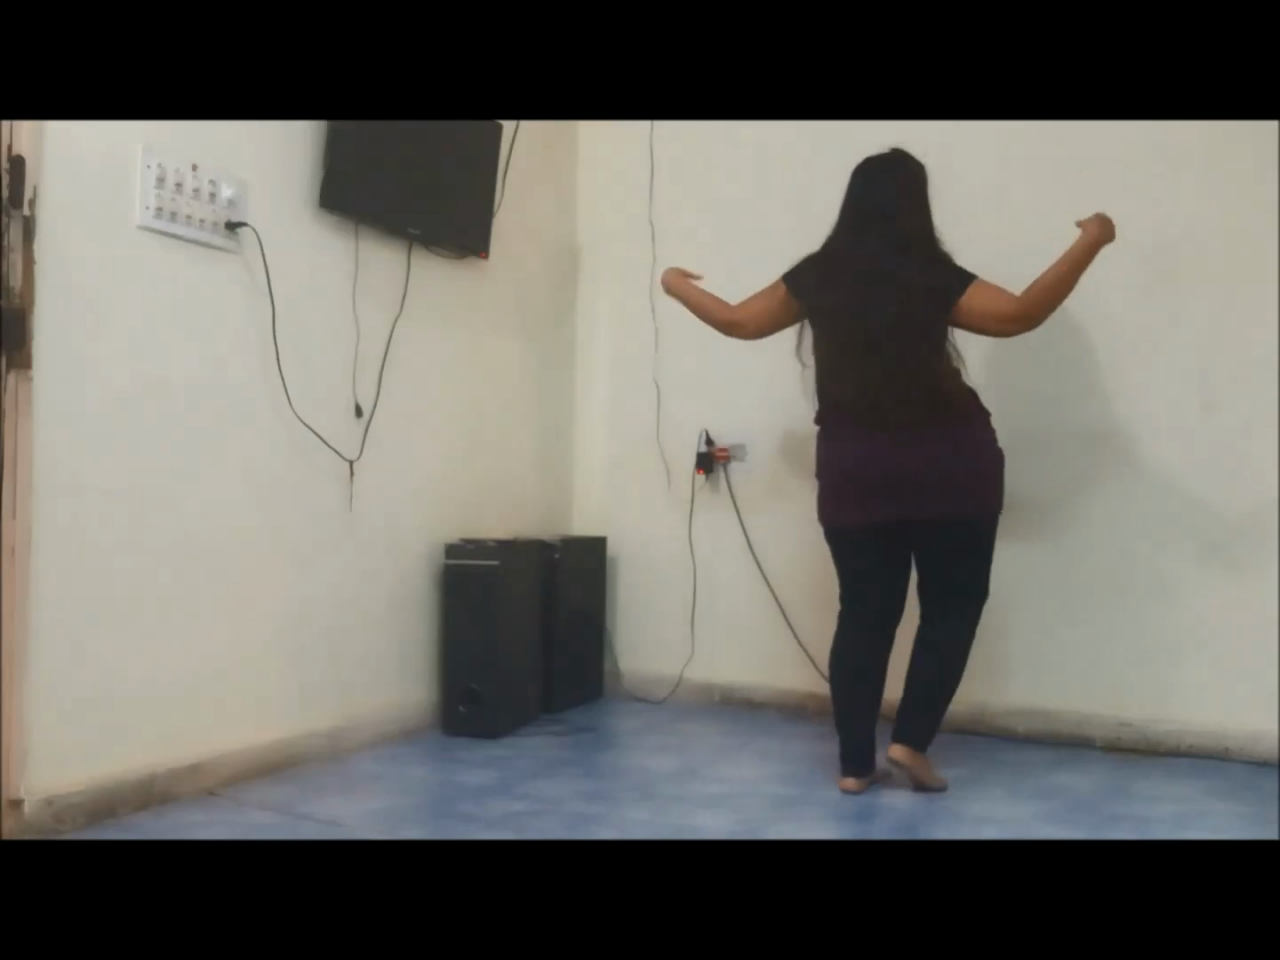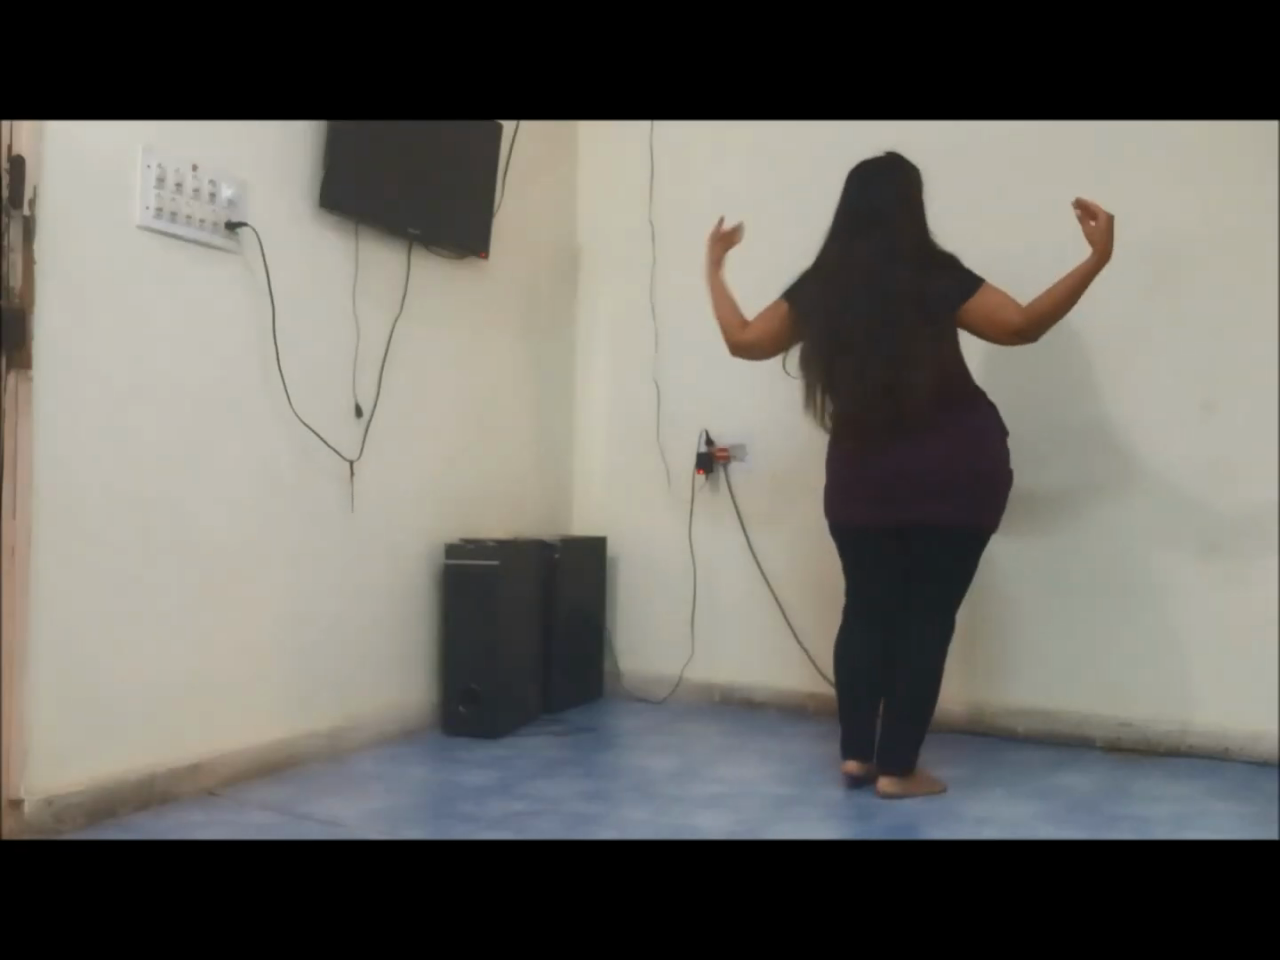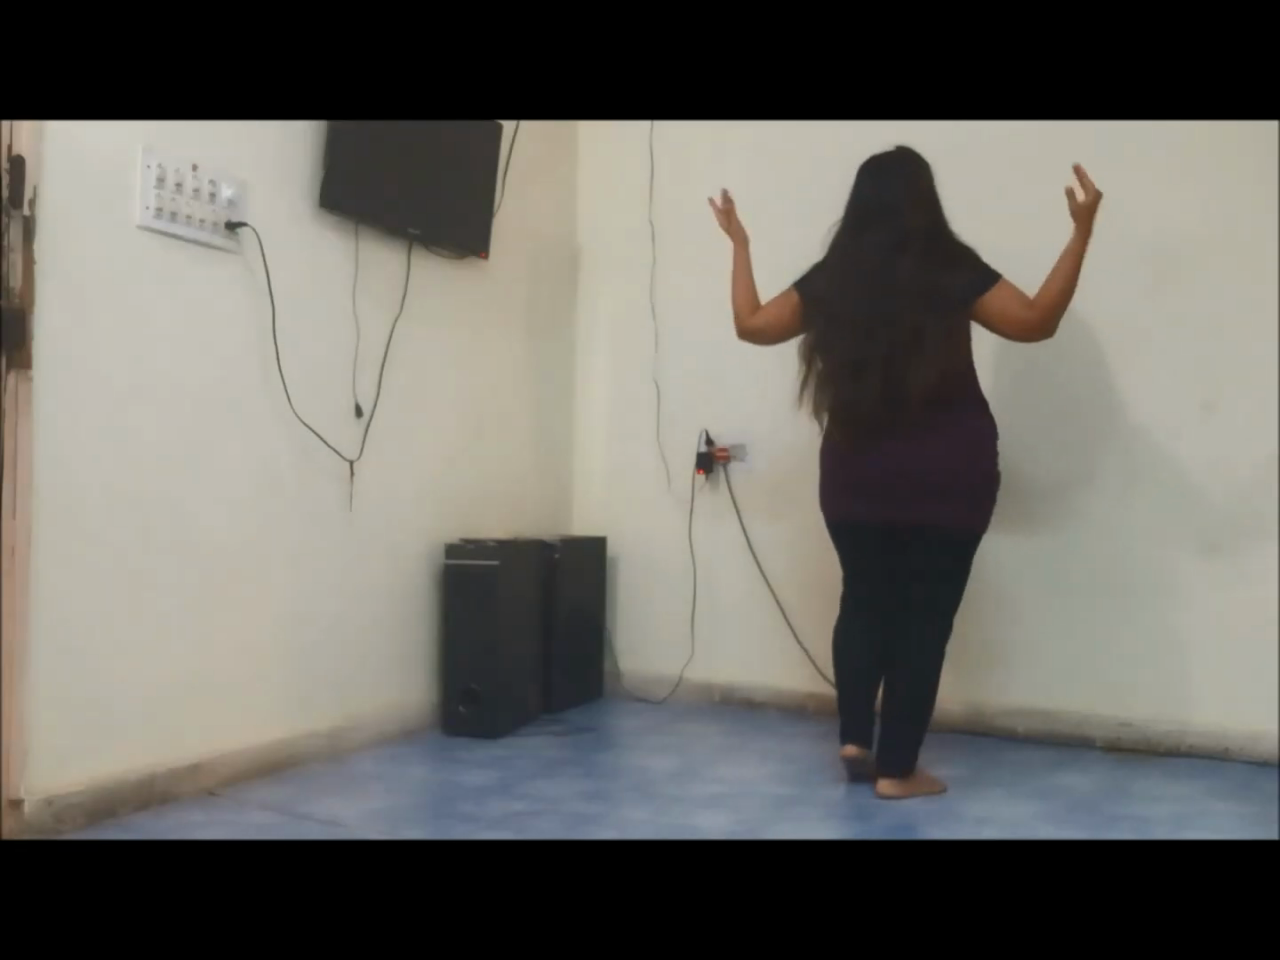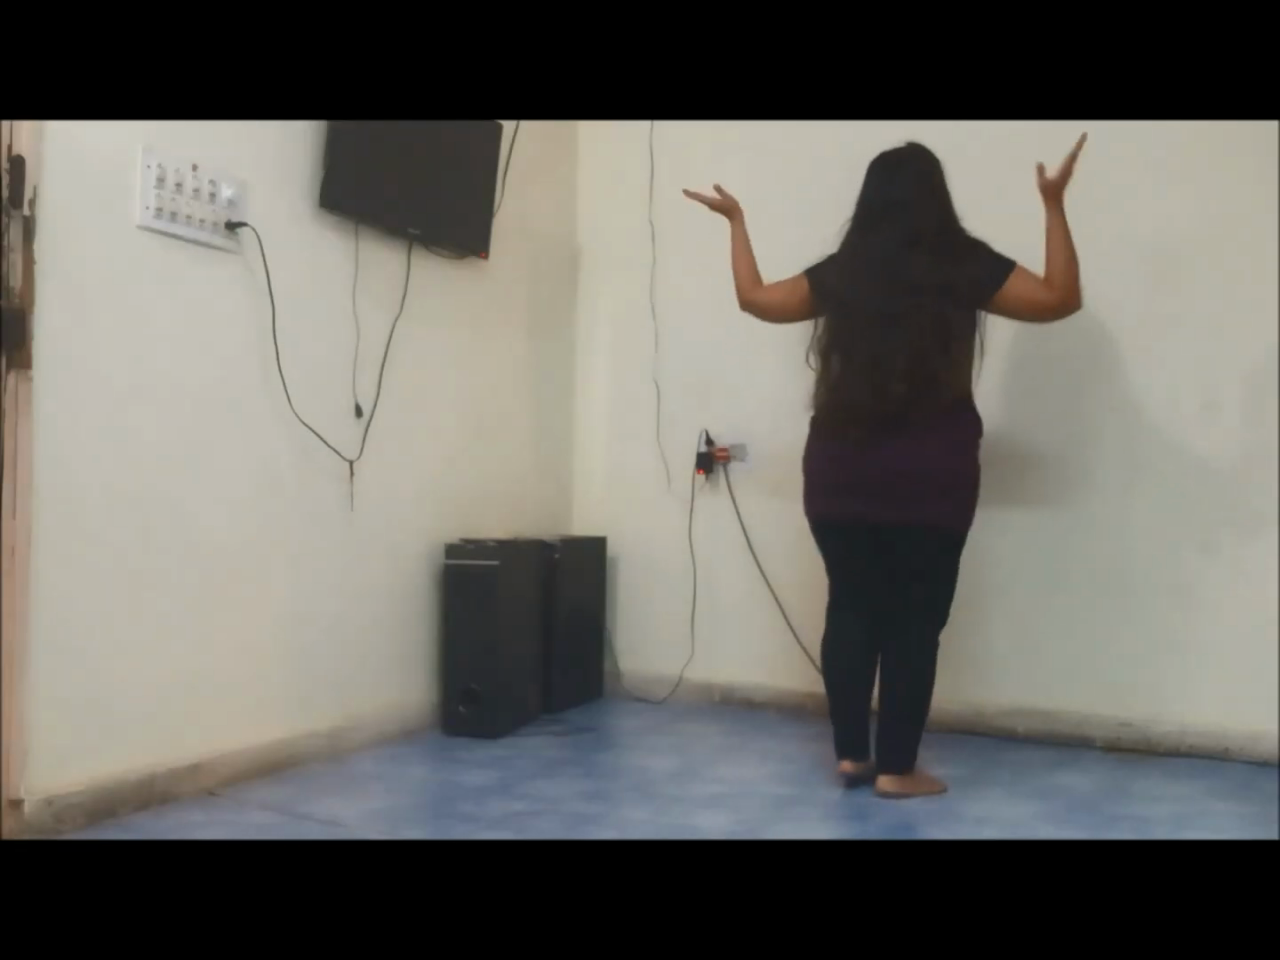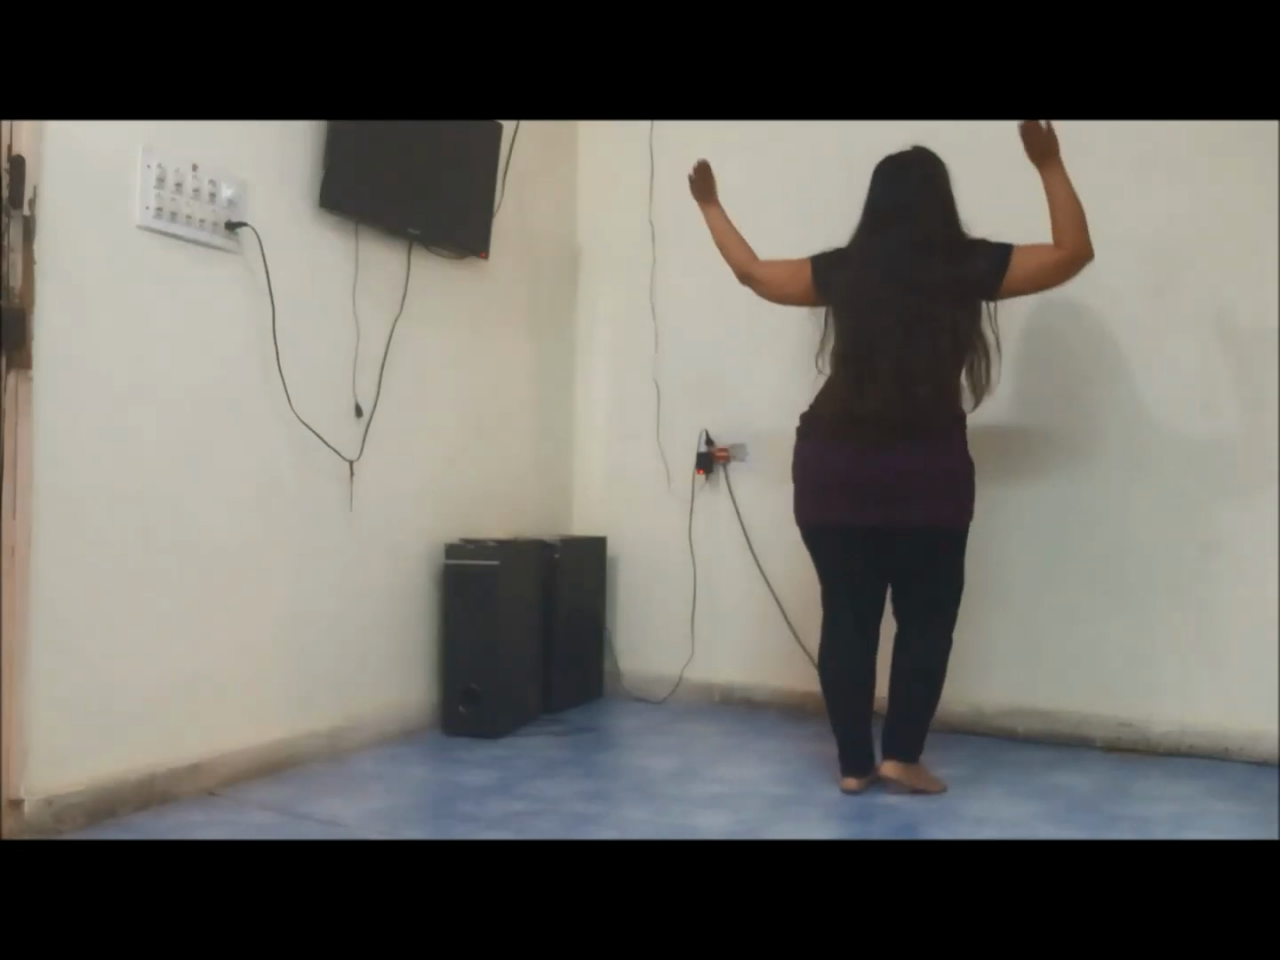
dt=0.2s
person 1, frame 1
left shoulder: (819, 277)
right shoulder: (931, 277)
left elbow: (737, 321)
right elbow: (1018, 313)
left wrist: (675, 281)
right wrist: (1087, 244)
left hip: (855, 471)
right hip: (949, 468)
left knee: (864, 614)
right knee: (952, 607)
left ankle: (854, 763)
right ankle: (910, 740)
person 1, frame 2
left shoulder: (821, 287)
right shoulder: (934, 277)
left elbow: (746, 341)
right elbow: (1023, 325)
left wrist: (714, 270)
right wrist: (1099, 255)
left hip: (862, 475)
right hip: (954, 472)
left knee: (867, 611)
right knee: (927, 618)
left ankle: (856, 752)
right ankle: (898, 767)
person 1, frame 3
left shoulder: (832, 279)
right shoulder: (949, 270)
left elbow: (752, 325)
right elbow: (1036, 321)
left wrist: (738, 242)
right wrist: (1081, 233)
left hip: (855, 468)
right hip: (944, 472)
left knee: (864, 604)
right knee: (924, 617)
left ankle: (854, 739)
right ankle: (896, 767)
person 1, frame 4
left shoulder: (843, 273)
right shoulder: (963, 266)
left elbow: (755, 298)
right elbow: (1060, 299)
left wrist: (735, 222)
right wrist: (1054, 206)
left hip: (841, 466)
right hip: (930, 472)
left knee: (851, 606)
right knee: (916, 617)
left ankle: (851, 750)
right ankle: (896, 766)
person 1, frame 5
left shoulder: (844, 271)
right shoulder: (965, 268)
left elbow: (753, 273)
right elbow: (1072, 254)
left wrist: (710, 208)
right wrist: (1049, 165)
left hip: (832, 469)
right hip: (926, 474)
left knee: (846, 617)
right knee: (926, 617)
left ankle: (853, 763)
right ankle: (902, 755)
